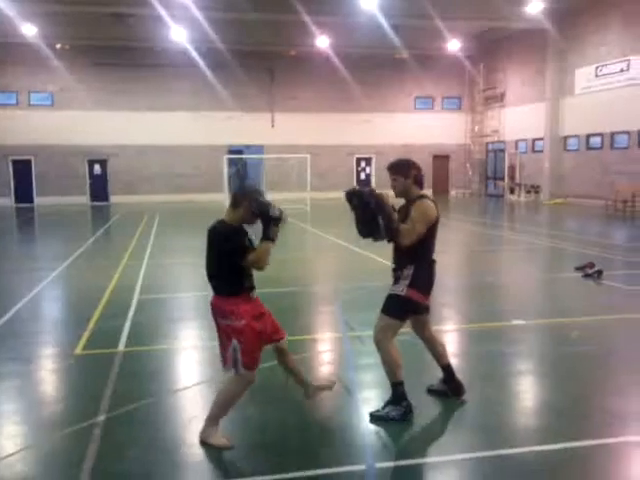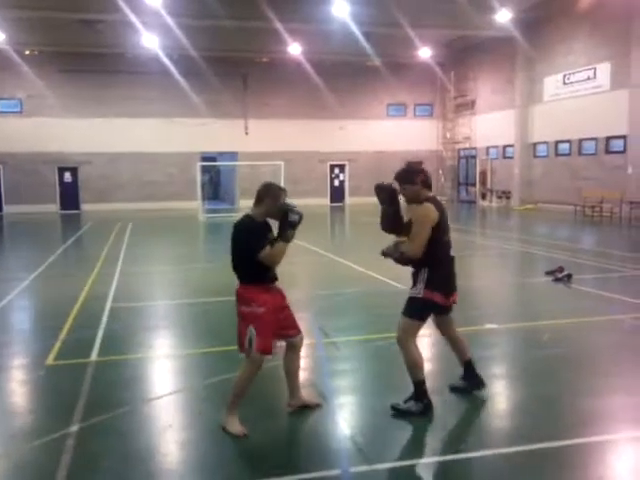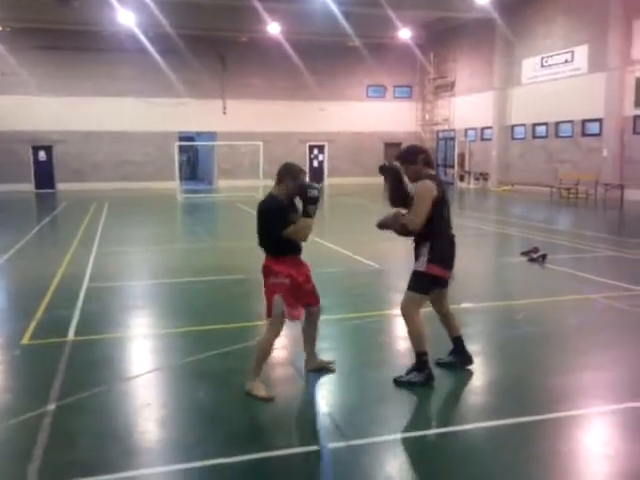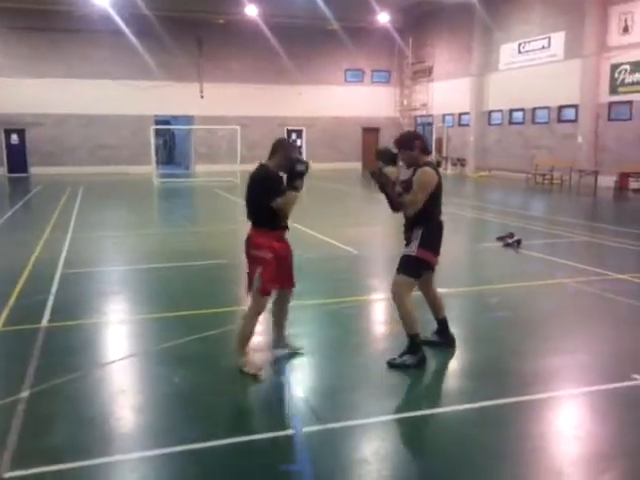
dt=1s
person 1, frame 1
left shoulder: (424, 206)
right shoulder: (409, 205)
left elbow: (405, 239)
right elbow: (392, 234)
left wrist: (387, 210)
left hip: (412, 277)
right hip: (415, 275)
left knee: (382, 335)
right knee: (423, 330)
left ankle: (400, 402)
right ankle: (451, 382)
person 1, frame 2
left shoulder: (424, 209)
right shoulder: (430, 206)
left elbow: (413, 251)
right elbow: (398, 229)
left wrist: (392, 251)
right wrist: (389, 203)
left hip: (430, 279)
right hip: (442, 275)
left knee: (404, 336)
right knee: (446, 328)
left ankle: (421, 399)
right ankle: (472, 377)
person 1, frame 3
left shoulder: (425, 185)
right shoulder: (433, 183)
left elbow: (413, 223)
right elbow: (409, 210)
left wrist: (389, 223)
left hip: (432, 253)
right hip: (442, 251)
left knee: (409, 309)
right knee: (440, 305)
left ankle: (422, 369)
right ankle: (460, 353)
person 1, frame 4
left shoulder: (425, 173)
right shoulder: (419, 172)
left elbow: (409, 207)
right elbow: (398, 204)
left wrist: (388, 183)
right wrist: (390, 179)
left hip: (422, 238)
right hip: (426, 236)
left knee: (400, 292)
right knee: (426, 286)
left ankle: (415, 351)
right ankle: (444, 333)
person 2, frame 1
left shoulder: (236, 229)
right shoulder: (223, 233)
left elbow: (251, 257)
right elbow: (259, 263)
left wrist: (269, 227)
right wrist: (270, 227)
left hip: (247, 301)
right hip: (232, 308)
left knee: (280, 346)
right knee: (244, 376)
left ankle: (307, 387)
right ankle: (209, 428)
person 2, frame 2
left shoulder: (263, 224)
right shoulder: (245, 228)
left elbow: (275, 252)
right elbow: (272, 259)
left wrist: (286, 228)
right wrist: (287, 229)
left hip: (271, 291)
right hip: (253, 297)
left knee: (295, 341)
right knee: (254, 362)
left ankle: (295, 397)
right ankle: (230, 415)
person 2, frame 3
left shoulder: (288, 200)
right shoulder: (269, 207)
left elbow: (303, 228)
right elbow: (302, 234)
left wrist: (310, 201)
right wrist: (310, 205)
left hip: (296, 264)
right hip: (278, 269)
left knee: (314, 310)
right knee: (275, 327)
left ankle: (312, 359)
right ankle: (253, 380)
person 2, frame 4
left shoulder: (274, 176)
right shoulder: (263, 177)
left elbow: (287, 201)
right elbow: (287, 206)
left wrist: (295, 180)
right wrist: (297, 177)
left hip: (278, 240)
right hip: (263, 243)
left knee: (285, 292)
right knee: (259, 304)
left ankle: (280, 339)
right ankle: (241, 355)
